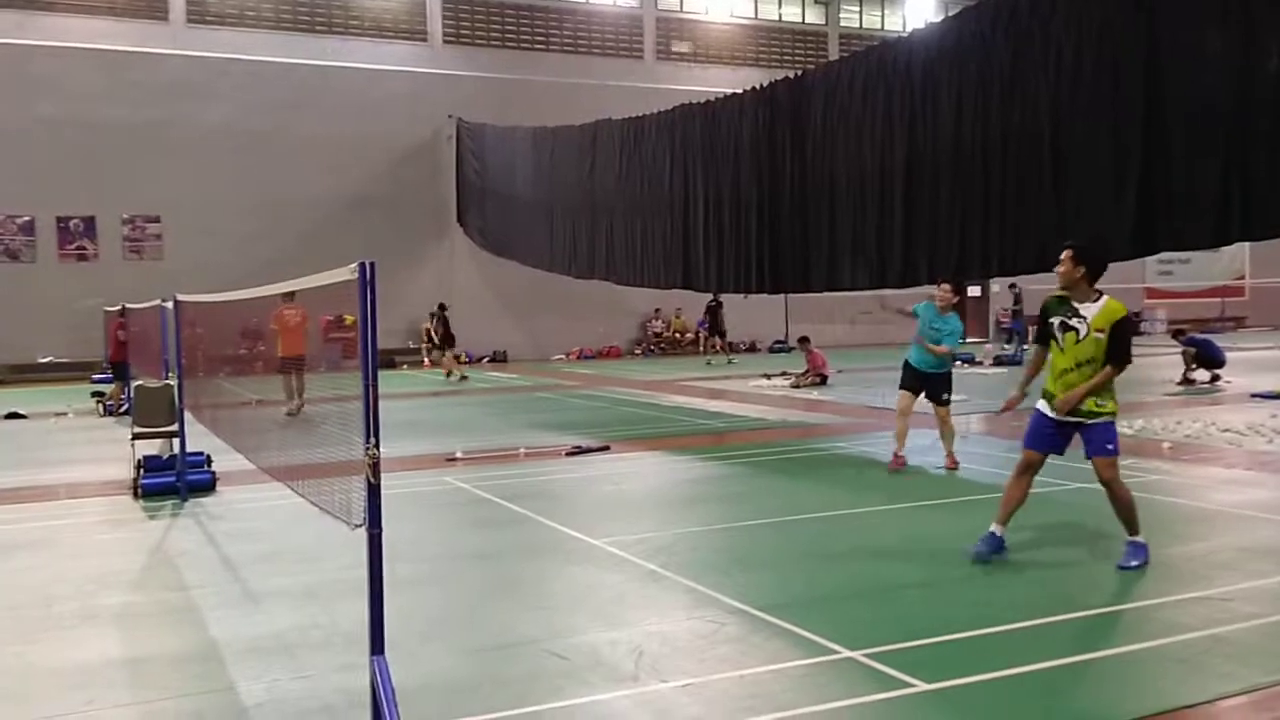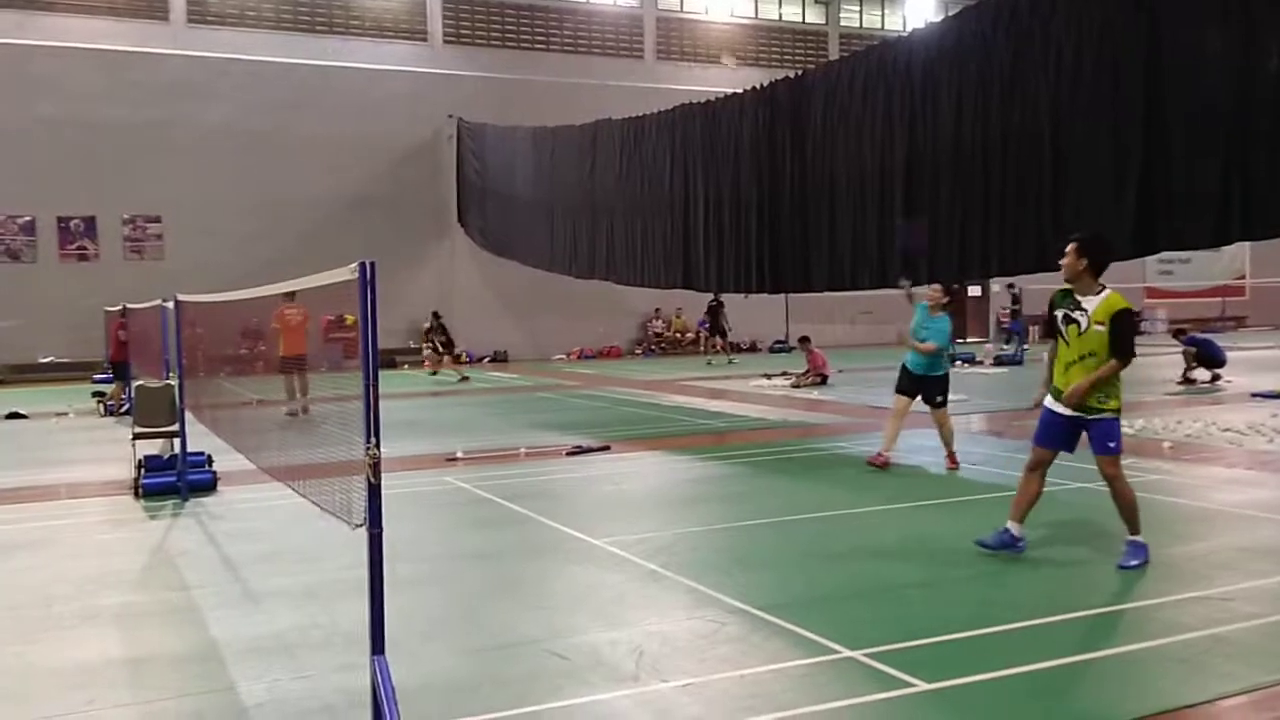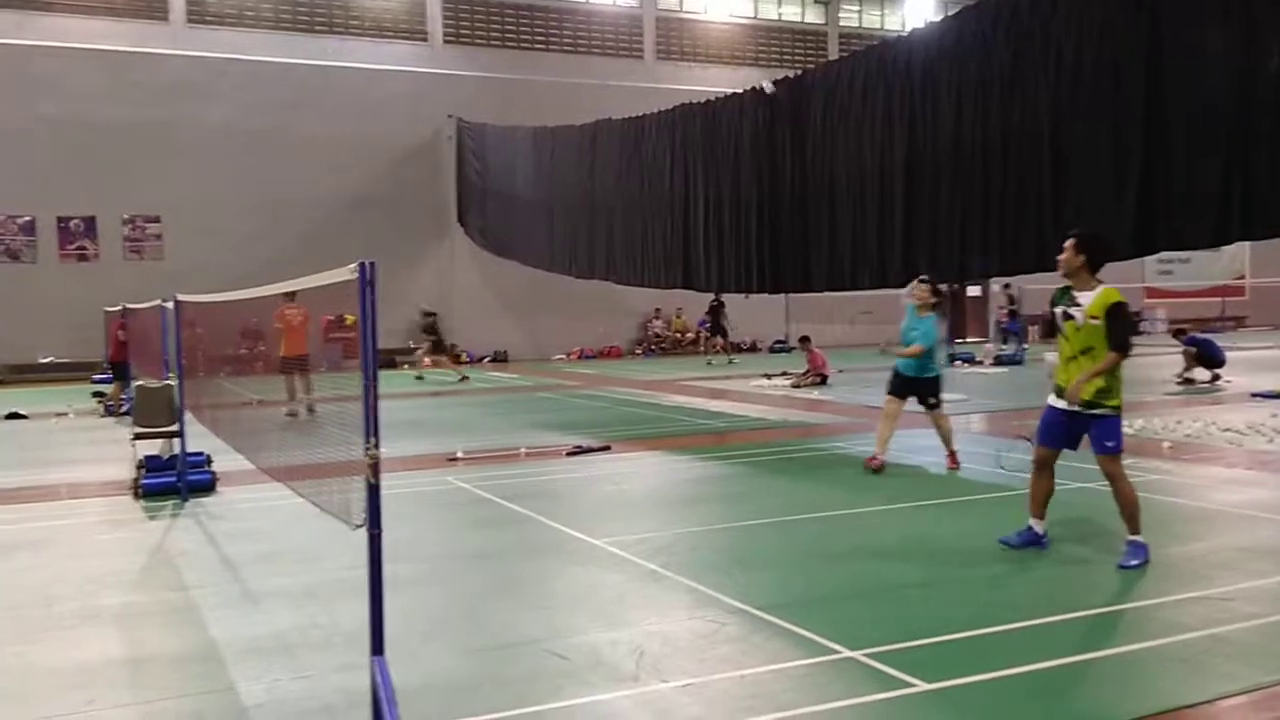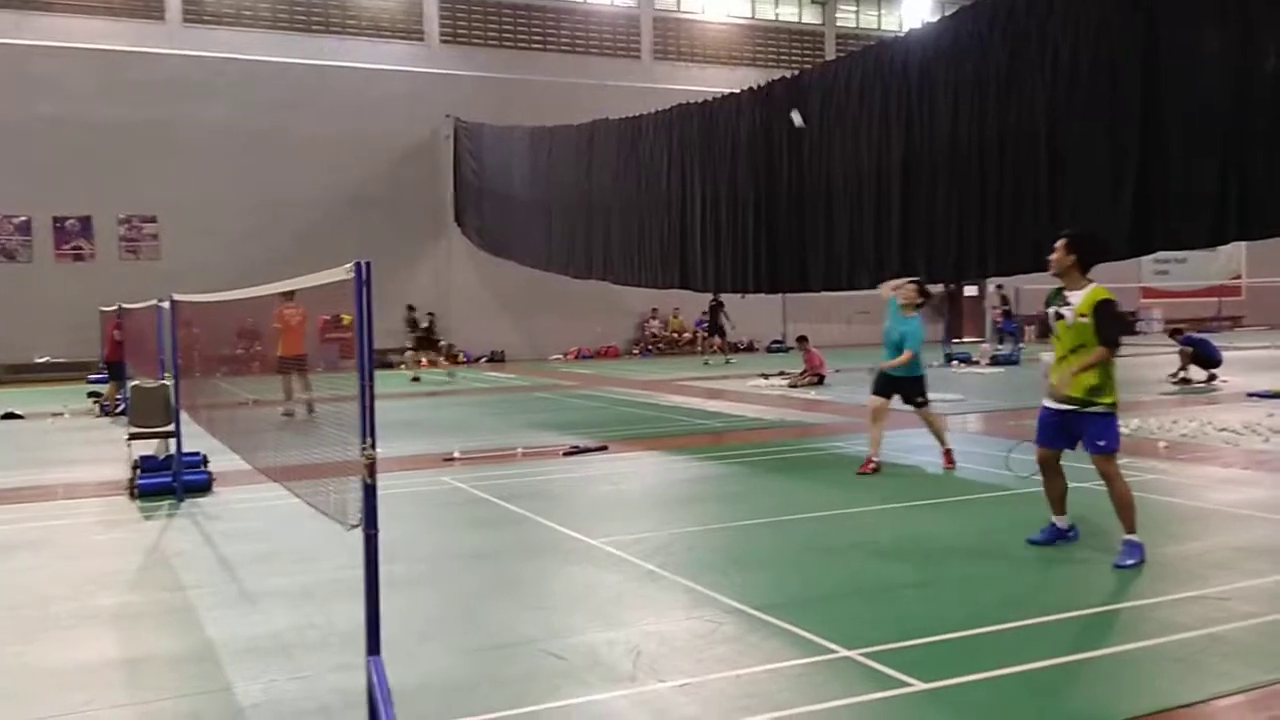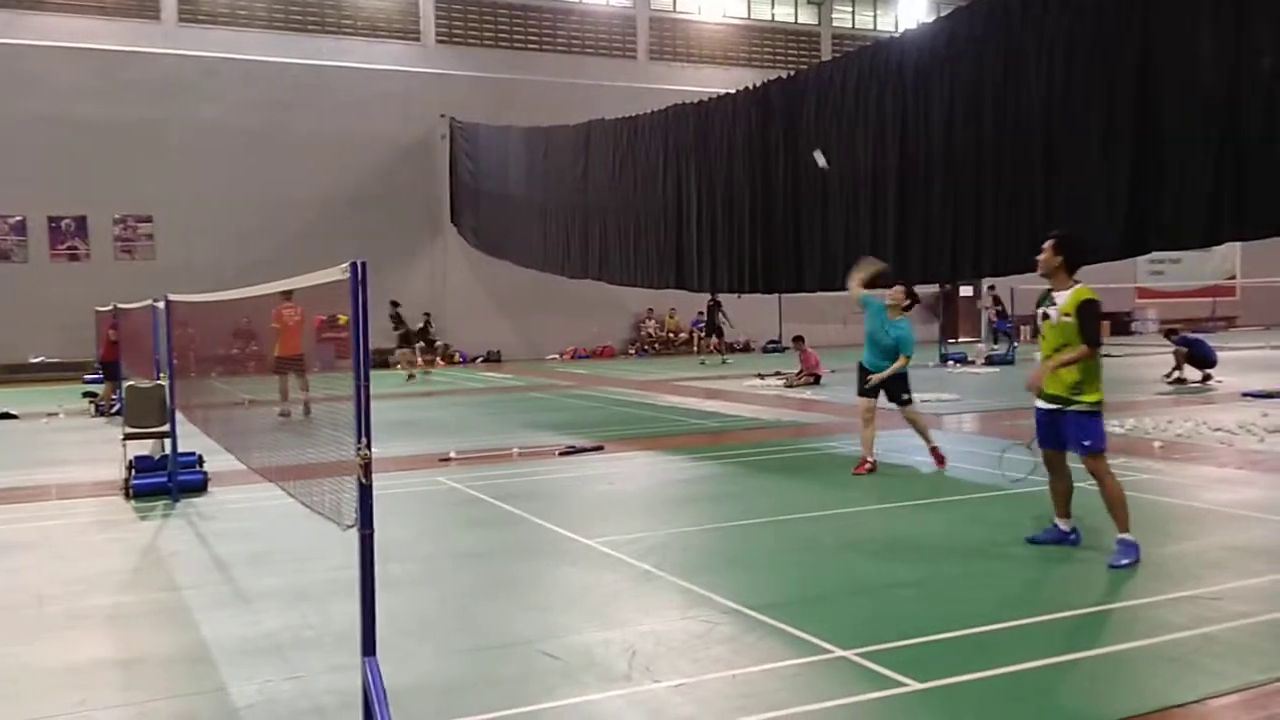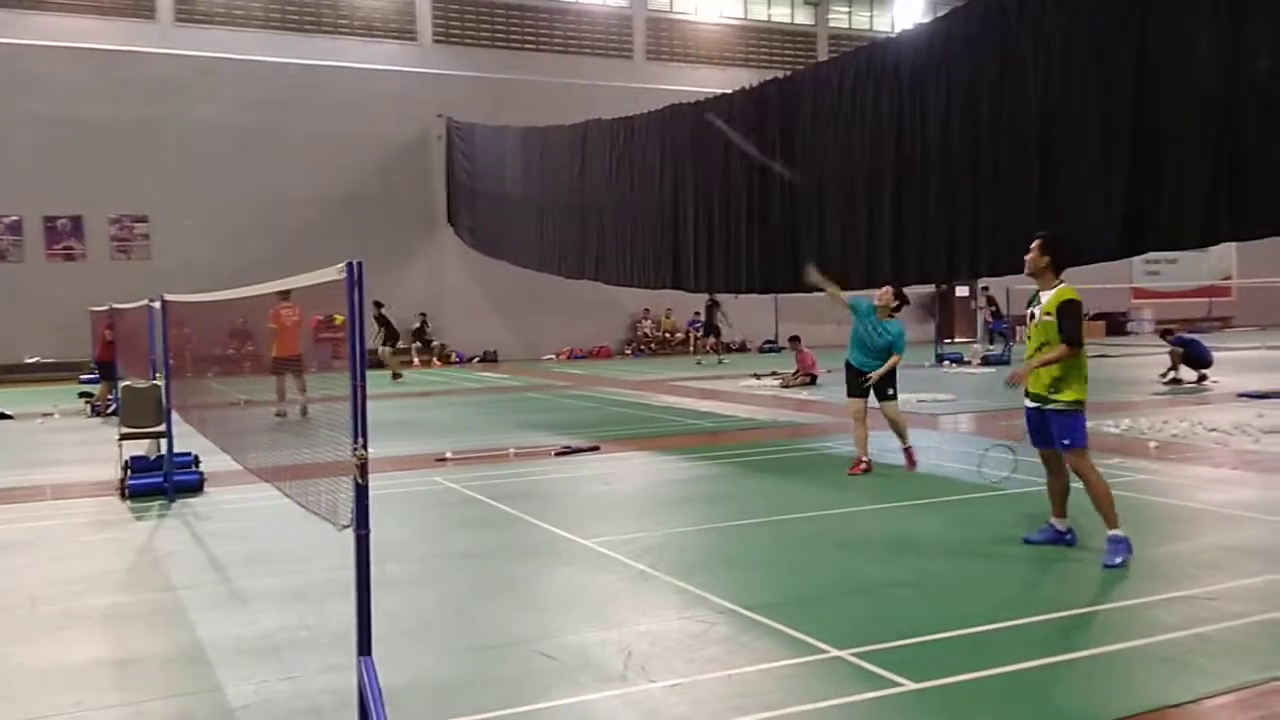
dt=0.1s
person 1, frame 1
left shoulder: (1115, 315)
right shoulder: (1052, 306)
left elbow: (1118, 365)
left wrist: (1078, 393)
right wrist: (1021, 389)
left hip: (1094, 410)
right hip: (1051, 405)
left knee: (1108, 477)
right knee: (1025, 467)
left ankle: (1136, 542)
right ankle: (996, 535)
person 1, frame 2
left shoulder: (1117, 308)
right shoulder: (1059, 300)
left elbow: (1123, 358)
left wrist: (1085, 384)
right wrist: (1047, 386)
left hip: (1100, 406)
right hip: (1059, 402)
left knee: (1112, 474)
right knee: (1035, 464)
left ankle: (1136, 541)
right ankle: (1013, 532)
person 1, frame 3
left shoulder: (1112, 303)
right shoulder: (1059, 297)
left elbow: (1120, 352)
left wrist: (1087, 378)
left hip: (1100, 402)
right hip: (1062, 399)
left knee: (1112, 471)
right knee: (1042, 461)
left ankle: (1136, 542)
right ankle: (1036, 529)
person 1, frame 4
left shoulder: (1101, 301)
right shoulder: (1054, 298)
left elbow: (1107, 349)
left wrist: (1070, 374)
left hip: (1094, 401)
right hip: (1057, 399)
left knee: (1107, 469)
right knee: (1046, 460)
left ankle: (1132, 541)
right ankle: (1061, 525)
person 1, frame 5
left shoulder: (1084, 300)
right shoulder: (1044, 299)
left elbow: (1090, 347)
left wrist: (1049, 367)
left hip: (1081, 400)
right hip: (1048, 398)
left knee: (1097, 468)
right knee: (1053, 463)
left ankle: (1126, 541)
right ankle: (1064, 527)
person 1, frame 6
left shoulder: (1067, 299)
right shoulder: (1035, 299)
left elbow: (1071, 347)
left wrist: (1029, 366)
left hip: (1064, 399)
right hip: (1037, 397)
left knee: (1079, 465)
right knee: (1051, 462)
left ankle: (1116, 538)
right ankle: (1060, 527)
person 2, frame 1
left shoulder: (955, 325)
right shoulder: (926, 307)
left elbow: (944, 352)
right elbow: (911, 313)
left wrist: (927, 346)
right wrist: (898, 310)
left hip: (939, 373)
right hip: (913, 366)
left knee: (943, 416)
right knee: (902, 409)
left ankle: (950, 454)
right ankle: (899, 454)
person 2, frame 2
left shoulder: (943, 325)
right shoulder: (923, 308)
left elbow: (928, 349)
left wrist: (909, 342)
right wrist: (909, 292)
left hip: (934, 376)
right hip: (910, 370)
left knee: (941, 418)
right knee: (897, 411)
left ankle: (950, 454)
right ankle: (884, 454)
person 2, frame 3
left shoulder: (929, 326)
right shoulder: (913, 311)
left elbow: (916, 351)
right elbow: (910, 293)
left wrist: (894, 351)
right wrist: (917, 282)
left hip: (926, 378)
right hip: (902, 373)
left knee: (937, 419)
right knee: (889, 412)
left ankle: (951, 453)
right ankle: (878, 457)
person 2, frame 4
left shoulder: (913, 327)
right shoulder: (894, 306)
left elbow: (907, 357)
right elbow: (884, 288)
left wrist: (885, 364)
right wrist: (905, 281)
left hip: (911, 376)
right hip: (887, 374)
left knee: (927, 416)
right knee: (876, 411)
left ankle: (946, 450)
right ankle: (873, 459)
person 2, frame 5
left shoulder: (904, 330)
right shoulder: (876, 306)
left elbow: (904, 360)
right elbow: (854, 287)
left wrist: (883, 375)
right wrist: (868, 269)
left hip: (896, 375)
right hip: (868, 368)
left knee: (910, 415)
right knee: (866, 413)
left ankle: (932, 447)
right ankle: (868, 458)
person 2, frame 6
left shoulder: (896, 329)
right shoulder: (864, 307)
left elbow: (896, 357)
right elbow: (838, 297)
left wrist: (880, 372)
right wrist: (818, 279)
left hip: (883, 372)
right hip: (855, 368)
left knee: (892, 414)
right knee: (858, 414)
left ankle: (906, 447)
right ankle: (863, 458)
